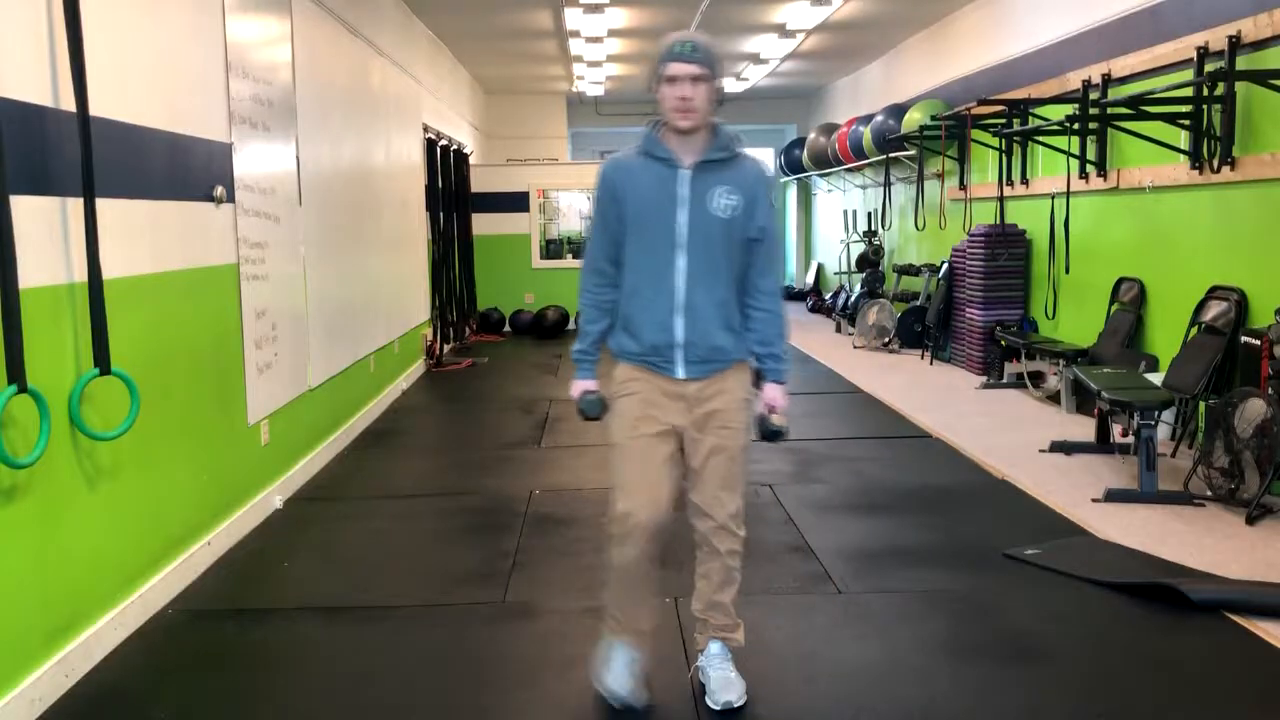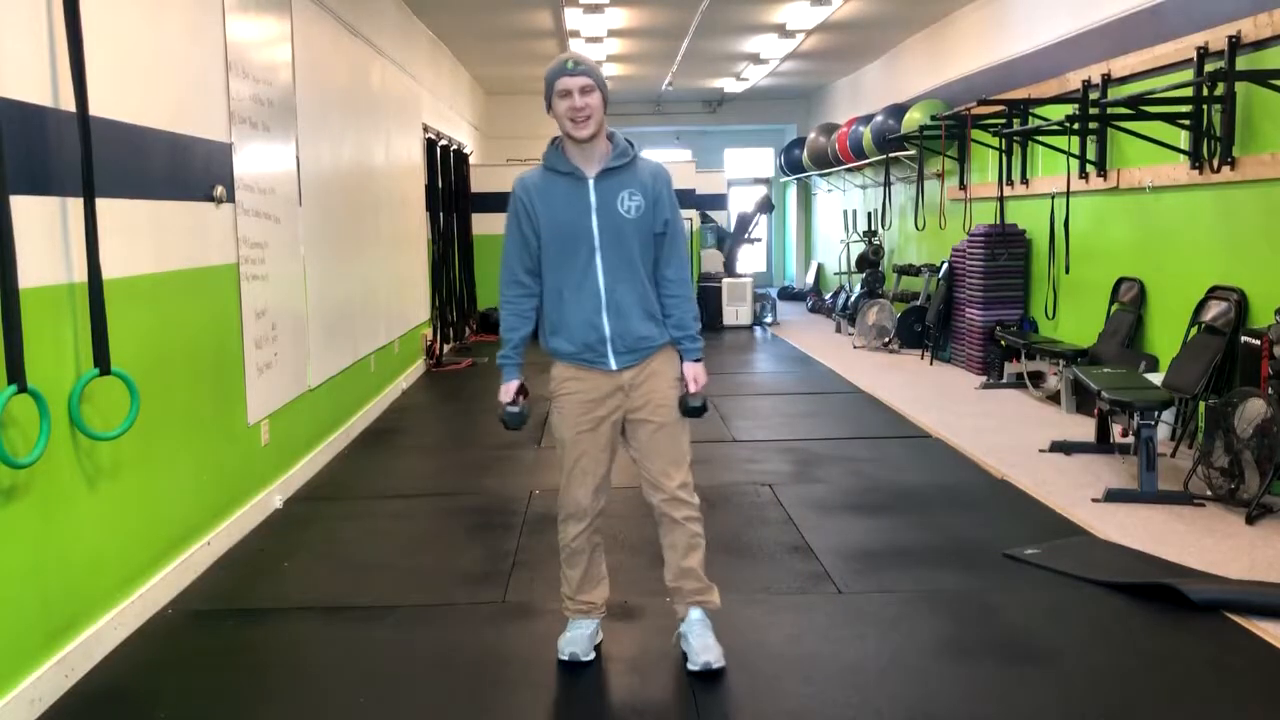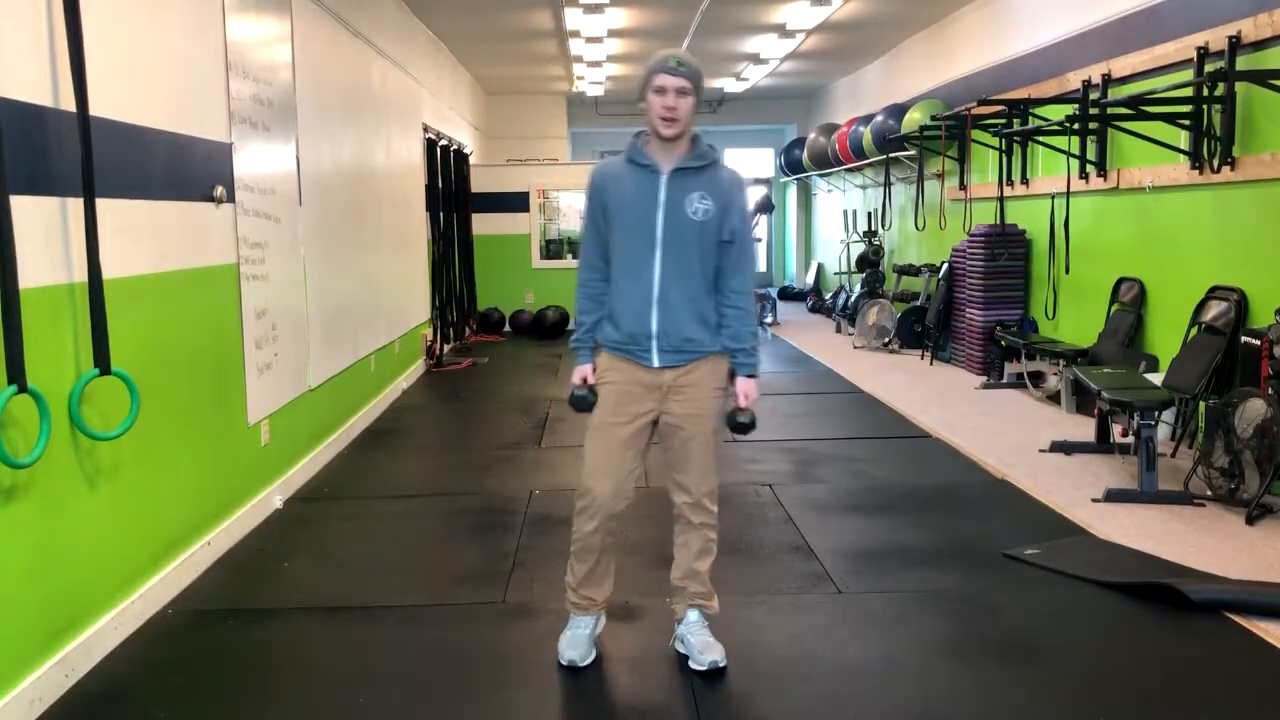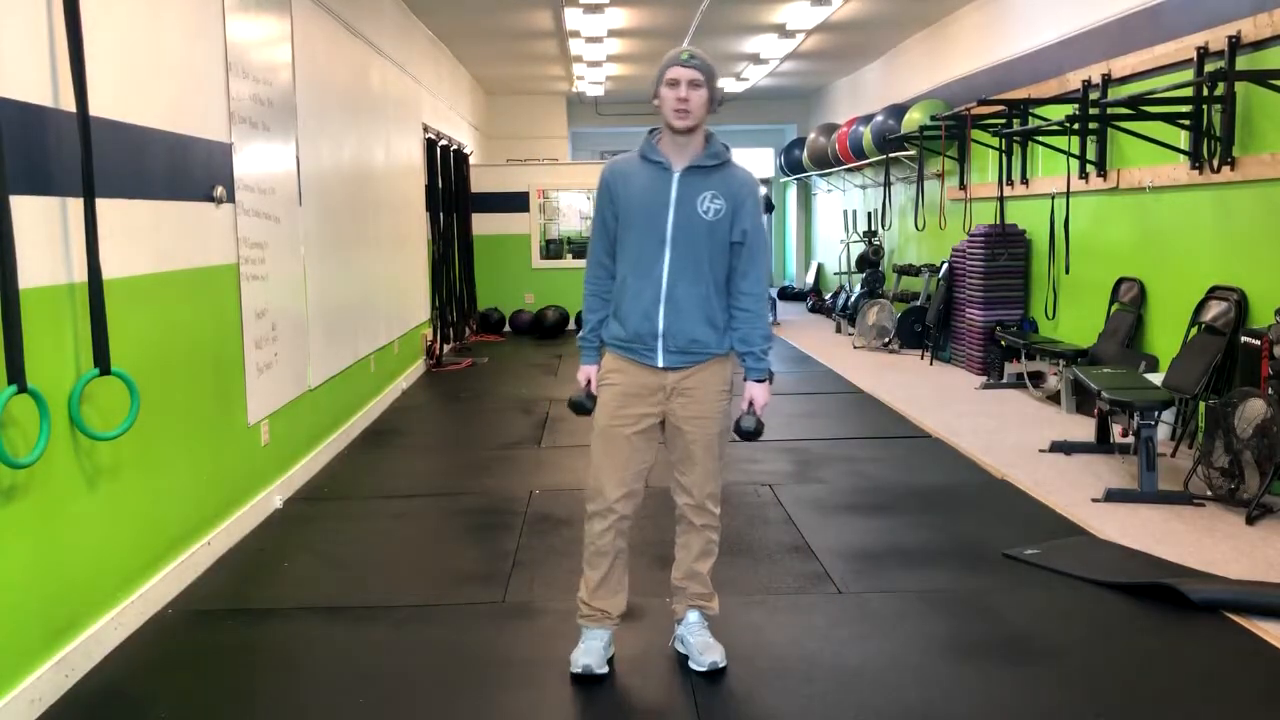
dt=0.7s
person 1, frame 1
left shoulder: (748, 178)
right shoulder: (621, 175)
left elbow: (764, 286)
right elbow: (600, 278)
left wrist: (773, 373)
right wrist: (585, 364)
left hip: (723, 379)
right hip: (640, 376)
left knee: (721, 522)
right knee: (636, 517)
left ankle: (715, 646)
right ankle: (623, 638)
person 1, frame 2
left shoulder: (651, 179)
right shoulder: (532, 191)
left elbow: (674, 274)
right elbow: (519, 285)
left wrist: (691, 352)
right wrist: (510, 366)
left hip: (653, 364)
right hip: (576, 373)
left knee: (675, 495)
right knee: (579, 505)
left ankle: (694, 615)
right ankle: (583, 616)
person 1, frame 3
left shoulder: (724, 185)
right shoulder: (608, 179)
left elbow: (737, 283)
right elbow: (593, 275)
left wrist: (745, 365)
right wrist: (584, 352)
left hip: (698, 368)
right hip: (622, 365)
left knee: (696, 502)
right knee: (598, 497)
left ankle: (692, 616)
right ankle: (584, 612)
person 1, frame 4
left shoulder: (737, 185)
right shoulder: (619, 176)
left elbow: (750, 285)
right elbow: (600, 272)
left wrist: (757, 369)
right wrist: (589, 351)
left hip: (704, 369)
right hip: (625, 364)
left knee: (699, 503)
right knee: (609, 502)
left ankle: (693, 618)
right ankle: (597, 625)
